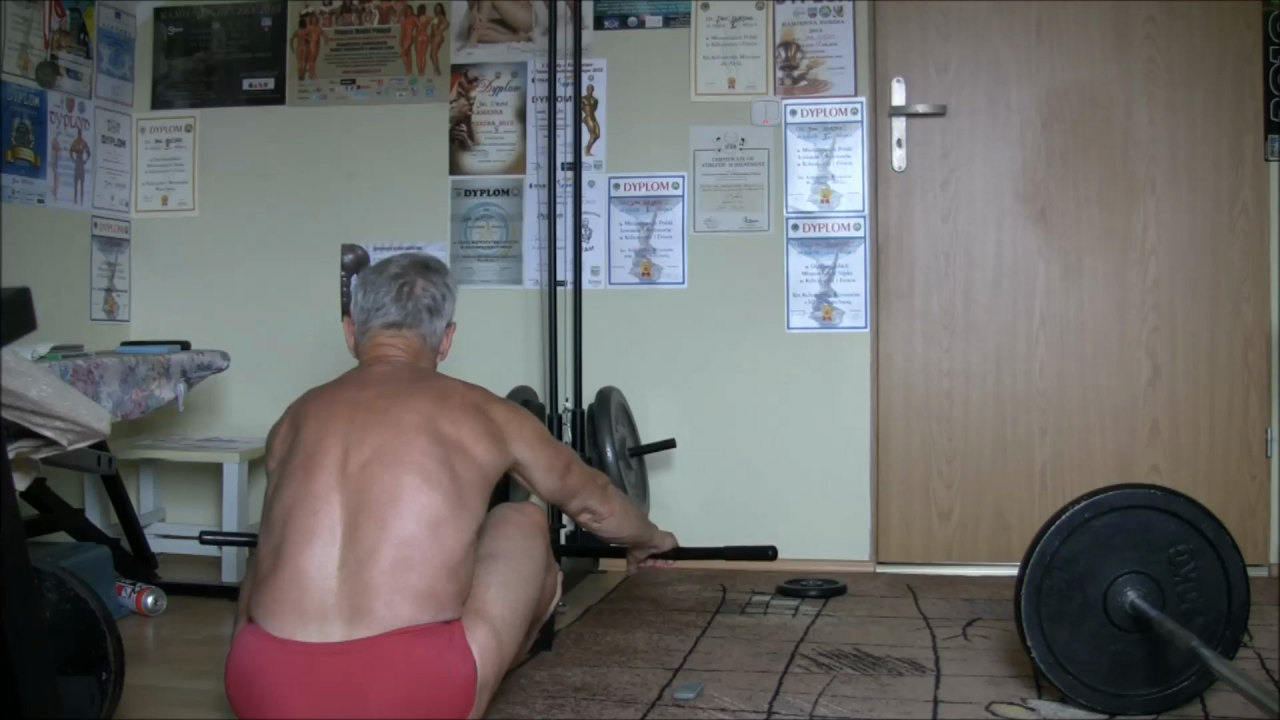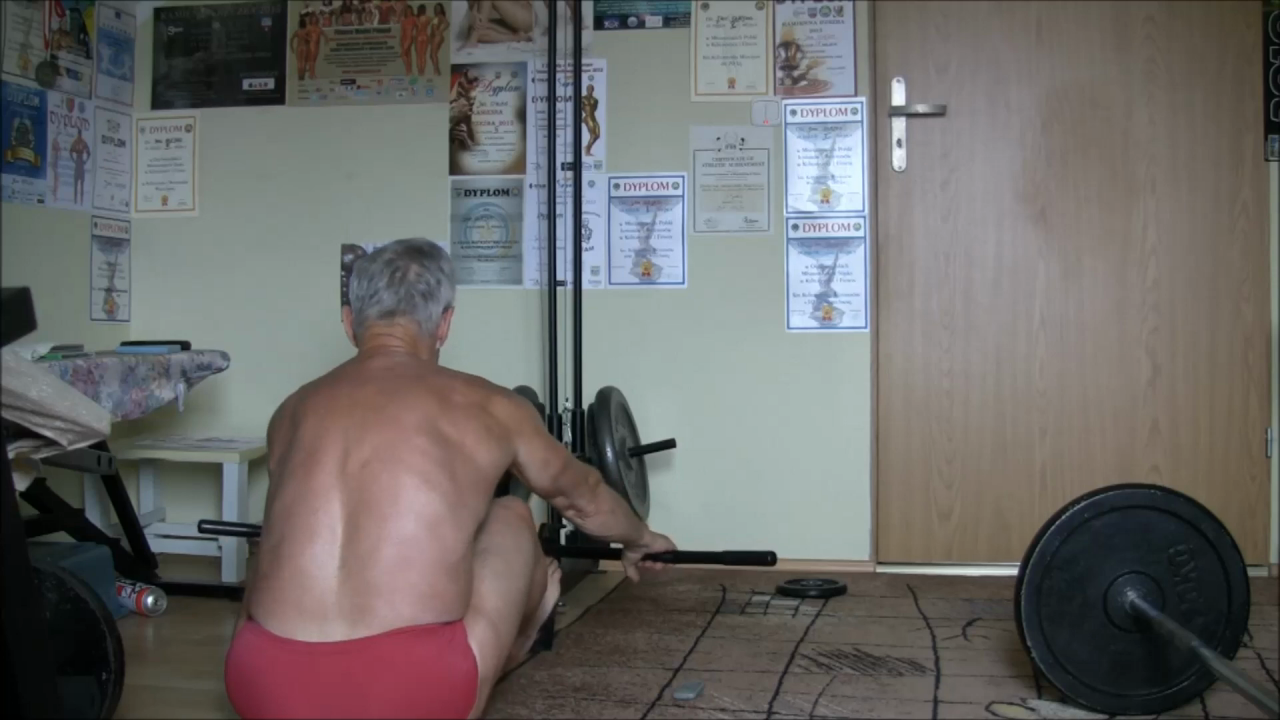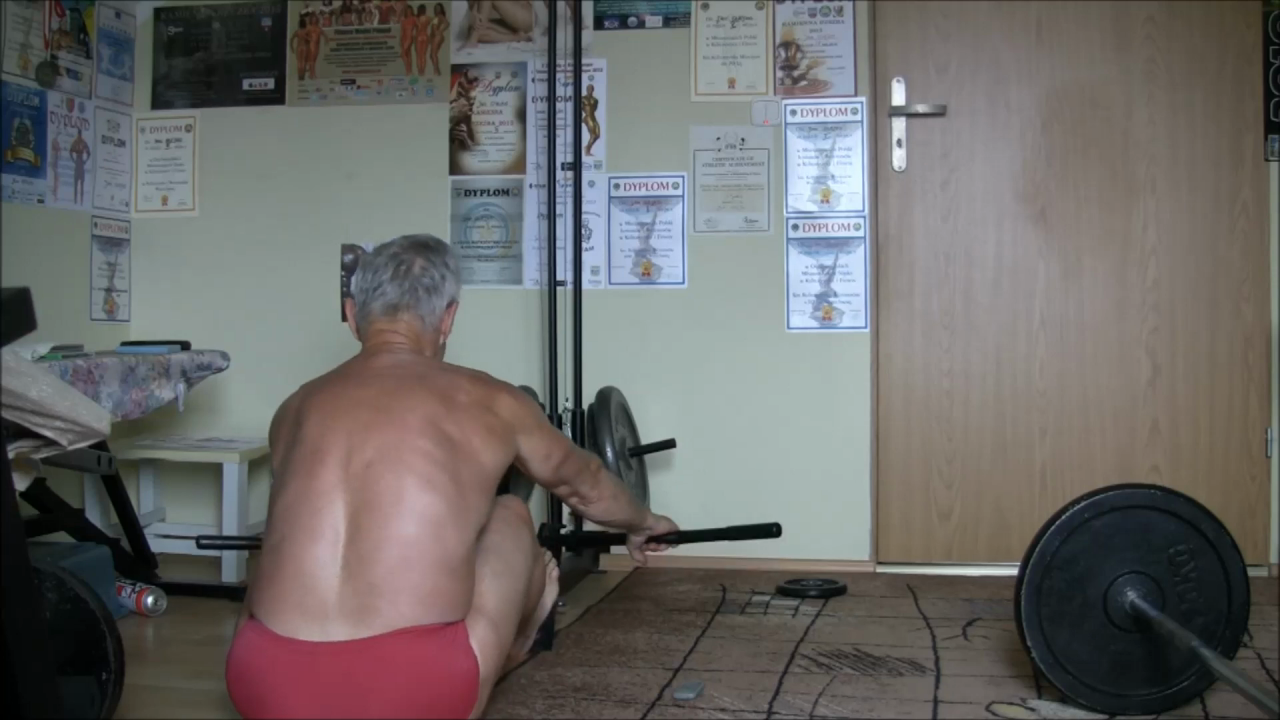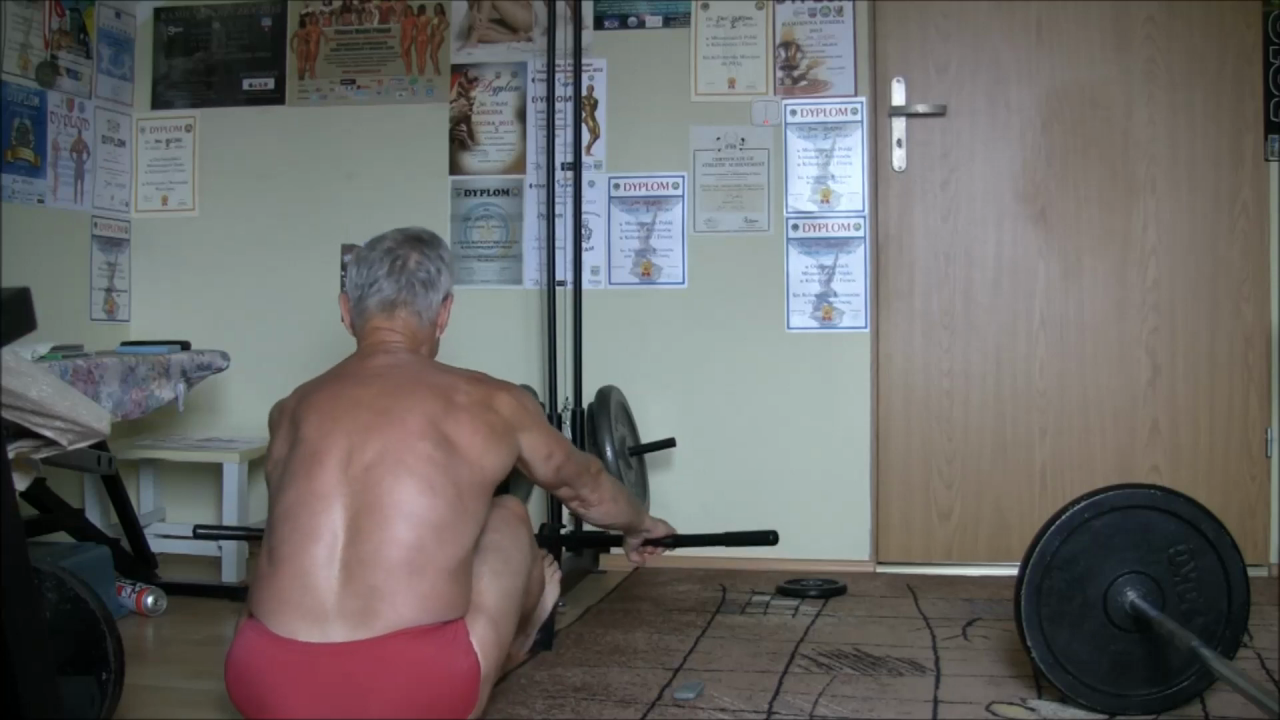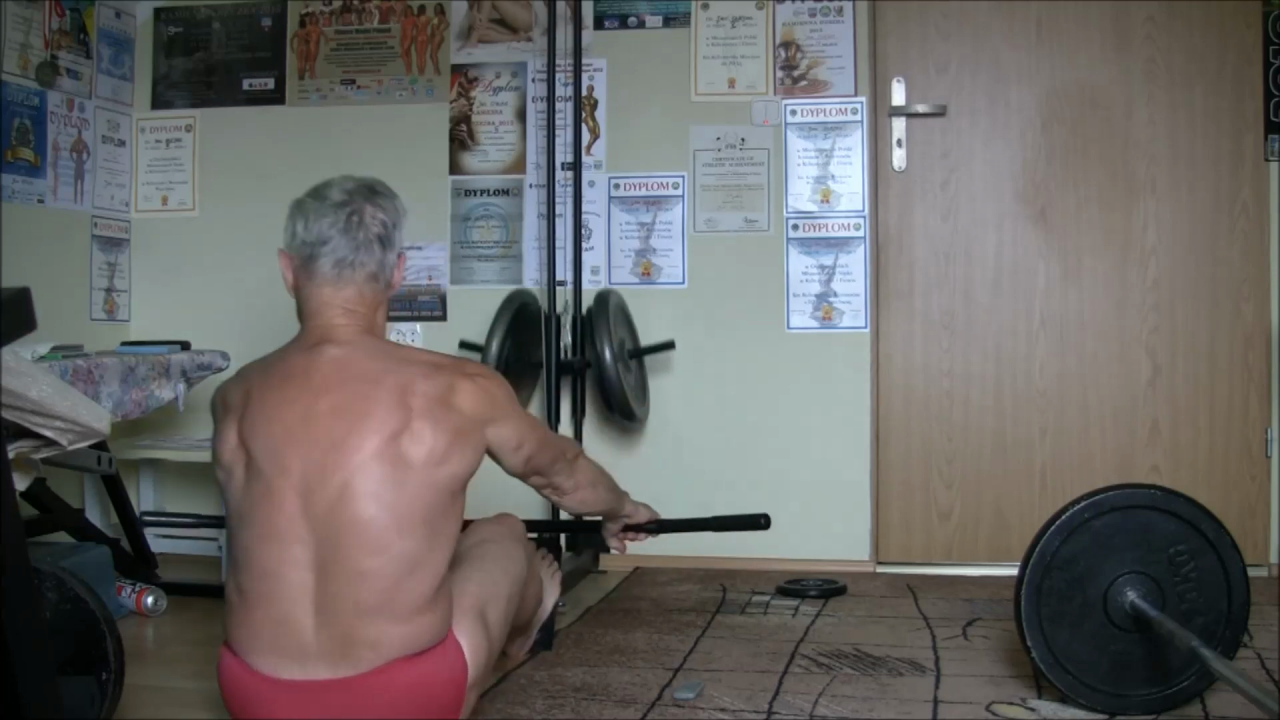
dt=0.5s
person 1, frame 1
left shoulder: (295, 417)
right shoulder: (484, 412)
right elbow: (594, 501)
right wrist: (649, 539)
right knee: (523, 522)
right ankle: (512, 646)
person 1, frame 2
left shoulder: (294, 410)
right shoulder: (486, 405)
right elbow: (584, 498)
right wrist: (640, 540)
right knee: (511, 517)
right ankle: (510, 647)
person 1, frame 3
left shoulder: (295, 408)
right shoulder: (490, 402)
right elbow: (585, 485)
right wrist: (642, 524)
right knee: (510, 517)
right ankle: (515, 642)
person 1, frame 4
left shoulder: (290, 410)
right shoulder: (491, 402)
right elbow: (586, 487)
right wrist: (641, 525)
right knee: (508, 517)
right ankle: (515, 640)
person 1, frame 5
left shoulder: (235, 399)
right shoulder: (458, 390)
right elbow: (563, 472)
right wrist: (621, 509)
right knee: (504, 536)
right ankle: (518, 637)
